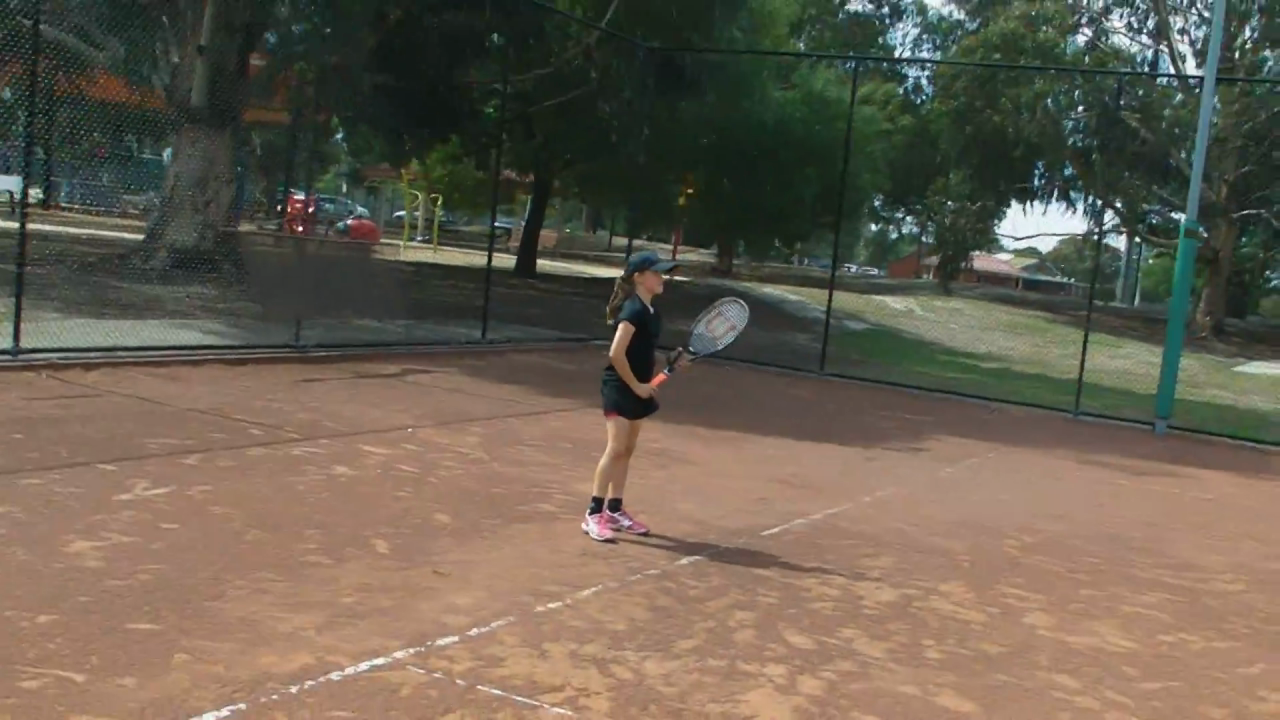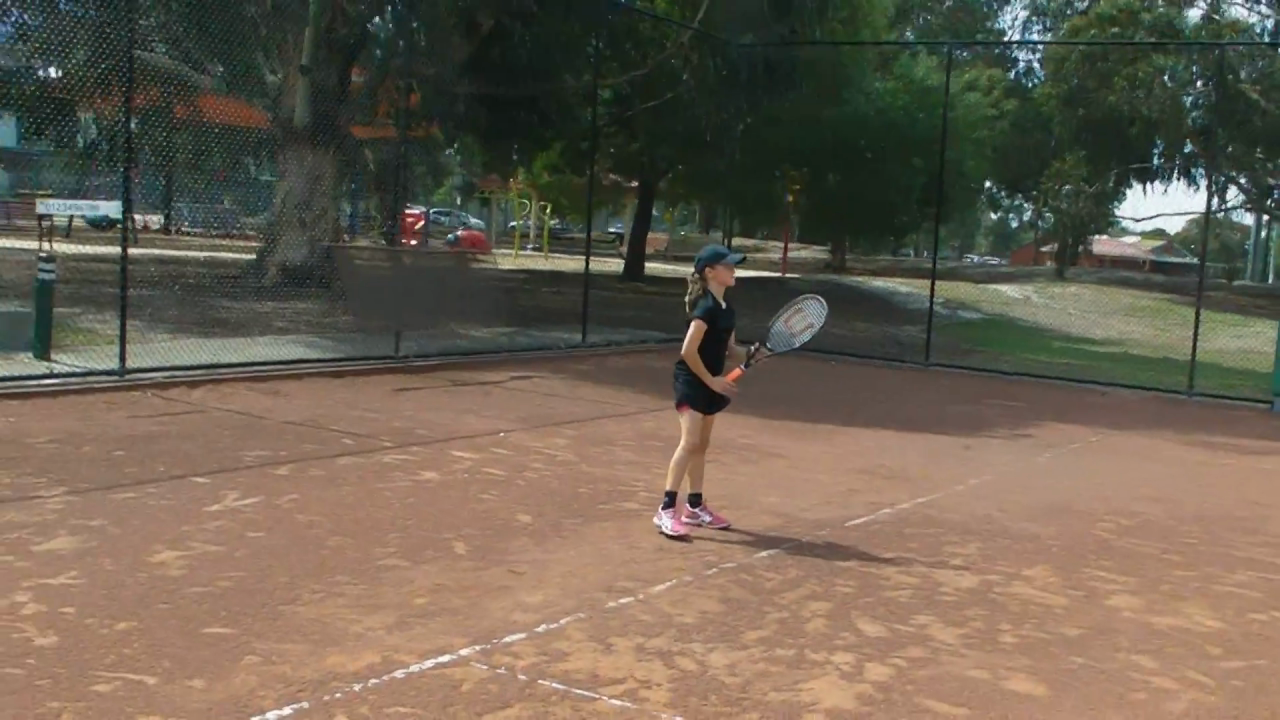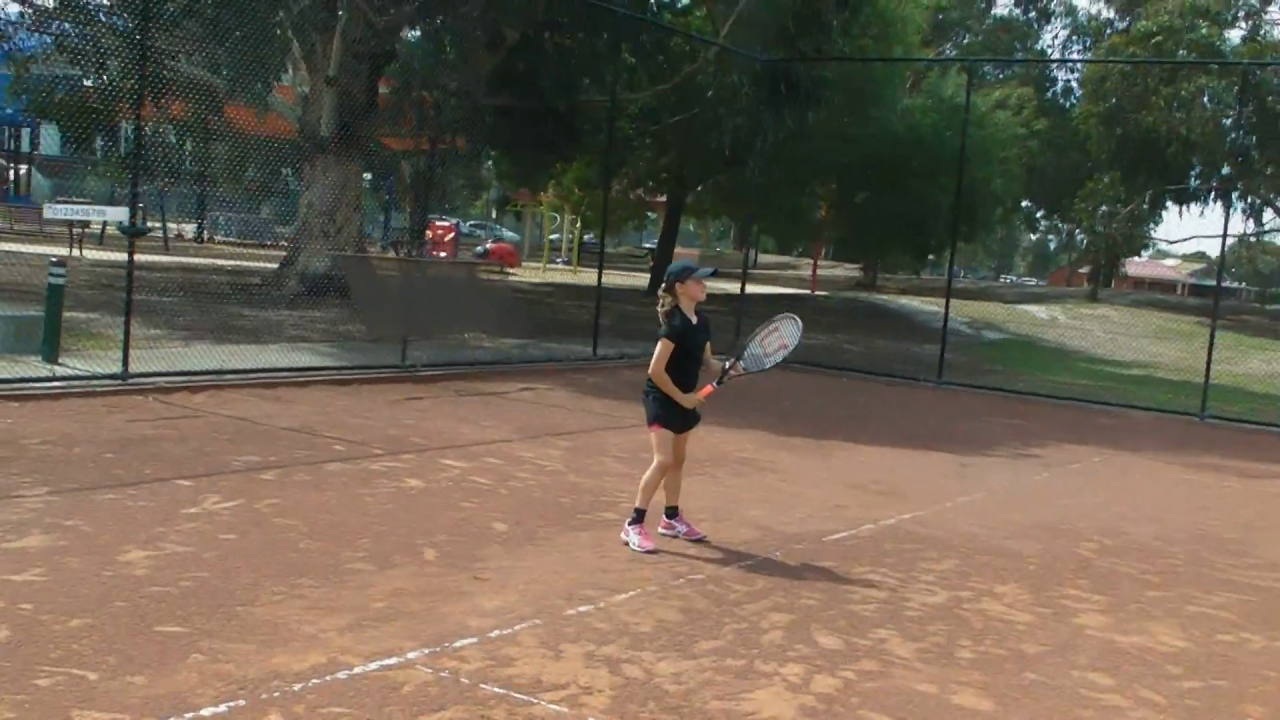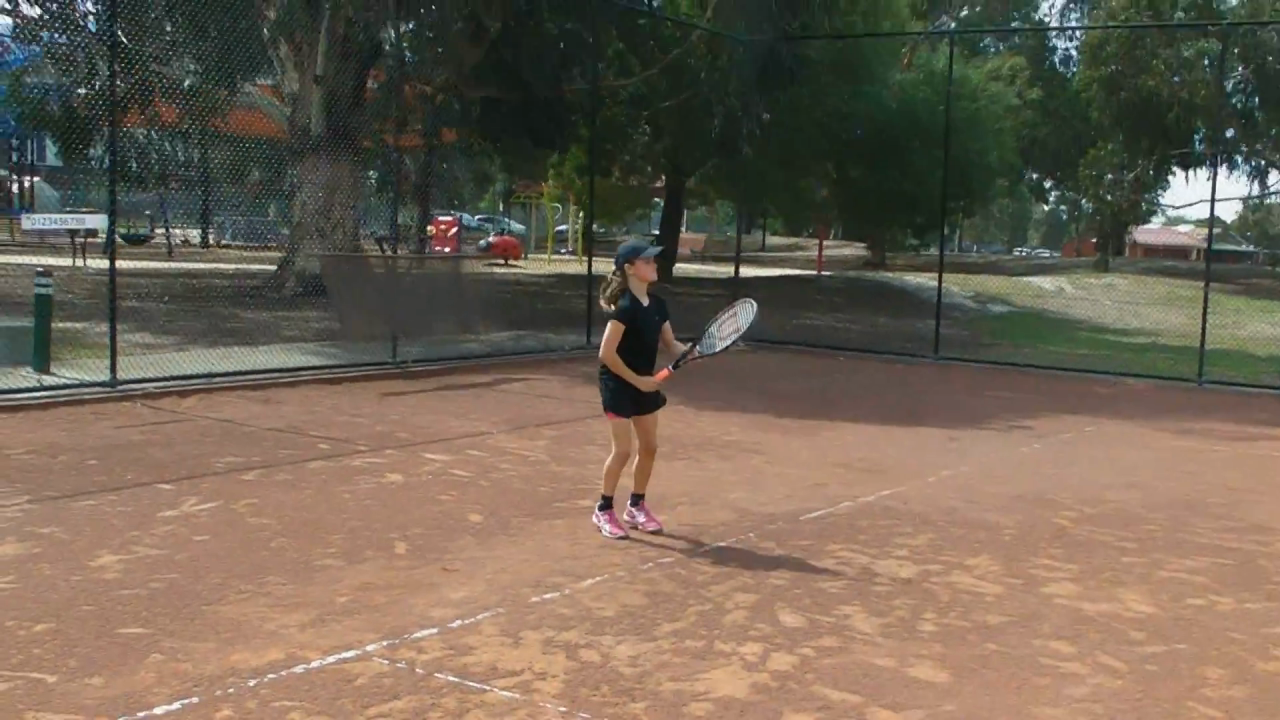
dt=0.3s
person 1, frame 1
left shoulder: (653, 314)
right shoulder: (632, 310)
right elbow: (616, 354)
left wrist: (671, 360)
right wrist: (635, 385)
left hip: (637, 390)
right hip: (620, 387)
left knee: (627, 450)
right knee: (616, 448)
left ankle: (614, 511)
right ankle: (594, 514)
person 1, frame 2
left shoulder: (727, 308)
right shoulder: (705, 307)
left elbow: (727, 348)
right elbow: (688, 351)
left wrist: (749, 353)
right wrist: (710, 380)
left hip: (710, 384)
right hip: (691, 381)
left knee: (701, 444)
right knee: (689, 443)
left ankle: (694, 506)
right ankle: (667, 508)
person 1, frame 3
left shoulder: (702, 322)
right shoulder: (675, 325)
left elbow: (706, 361)
right elbow: (655, 370)
left wrist: (725, 368)
right wrist: (681, 397)
left hip: (683, 400)
right hip: (662, 398)
left knee: (677, 460)
right knee: (663, 461)
left ankle: (671, 518)
right ankle: (634, 525)
person 1, frame 4
left shoulder: (657, 304)
right shoulder: (624, 307)
left elbow: (669, 341)
right elbow: (606, 353)
left wrist: (686, 350)
right wrist: (637, 380)
left hip: (644, 384)
right hip: (618, 383)
left knee: (649, 447)
right knee: (621, 451)
left ankle: (636, 506)
right ankle: (603, 510)
